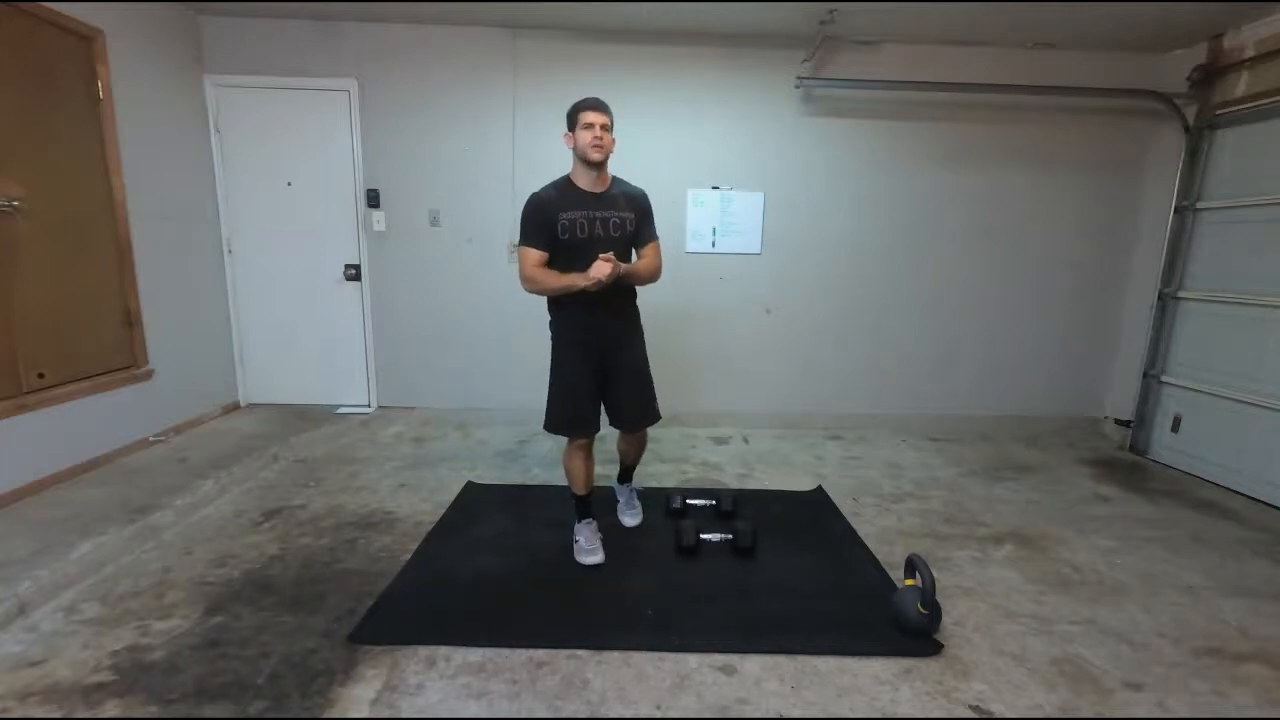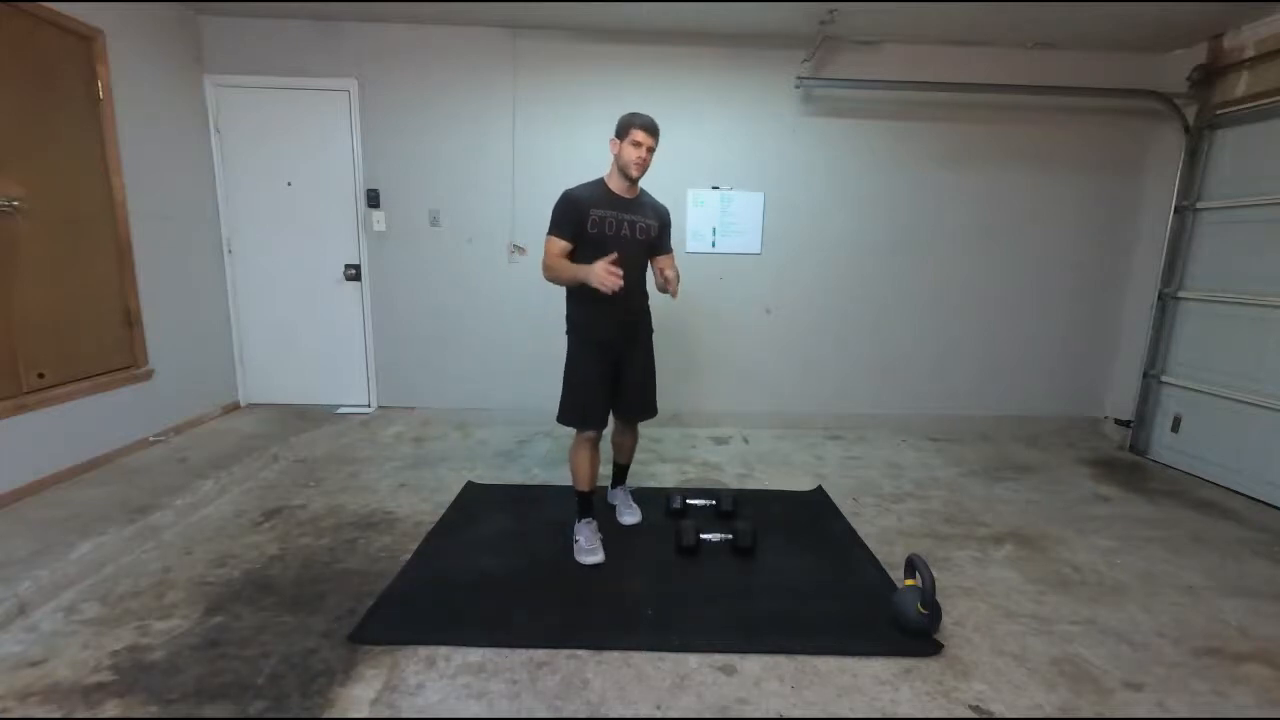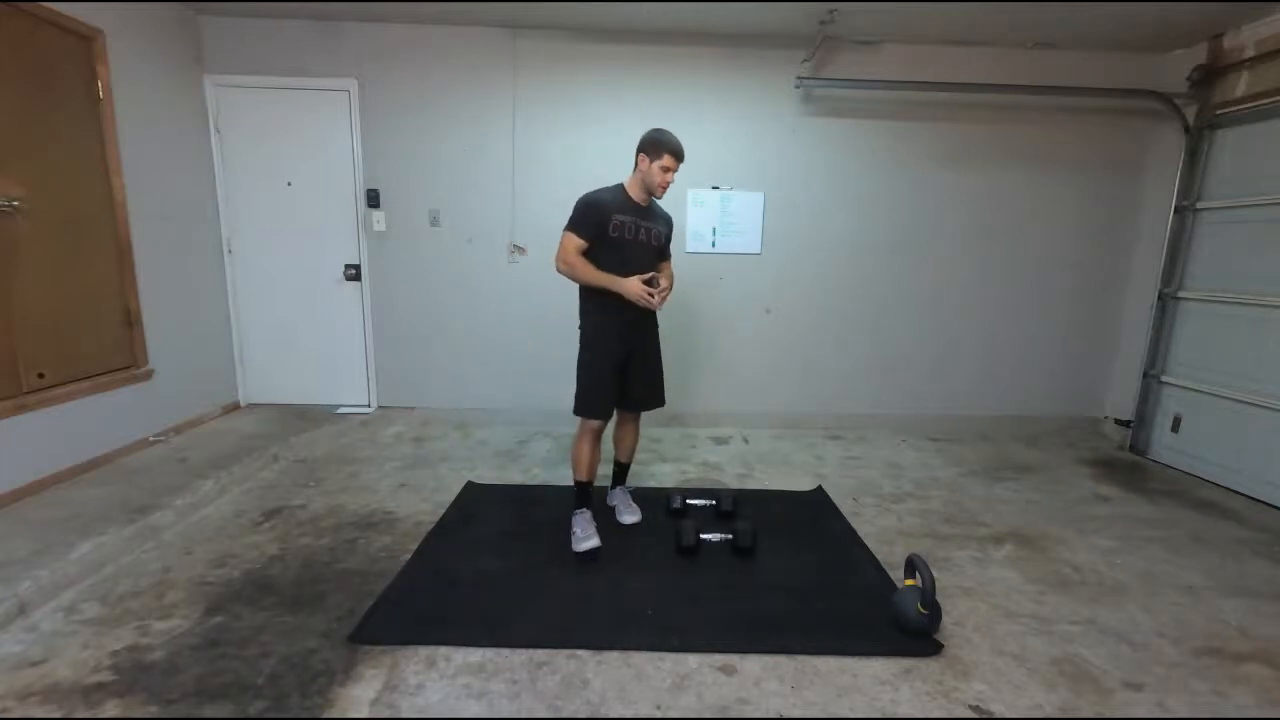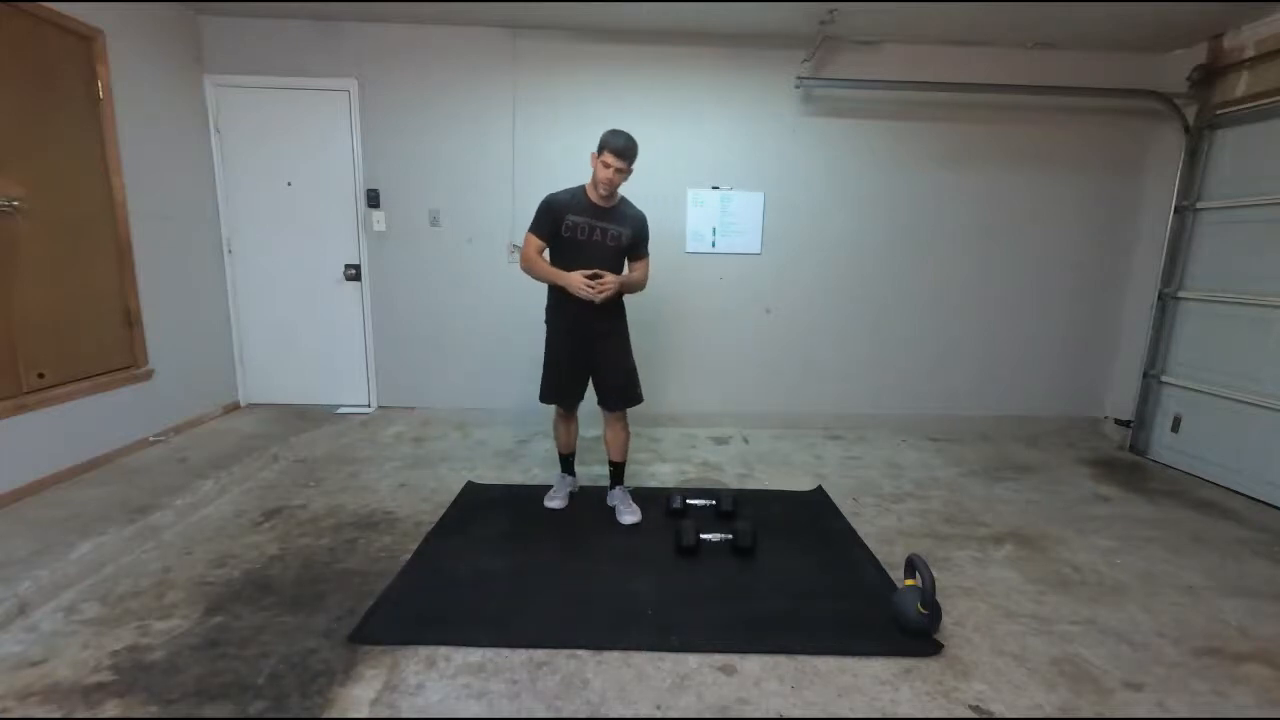
dt=0.7s
person 1, frame 1
left shoulder: (634, 199)
right shoulder: (545, 203)
left elbow: (653, 267)
right elbow: (530, 277)
left wrist: (620, 271)
right wrist: (585, 278)
left hip: (625, 335)
right hip: (573, 340)
left knee: (635, 426)
right knee: (579, 437)
left ankle: (625, 486)
right ankle: (584, 522)
person 1, frame 2
left shoulder: (656, 212)
right shoulder: (577, 200)
left elbow: (661, 268)
right elbow: (551, 267)
left wrist: (670, 278)
right wrist: (588, 272)
left hip: (636, 334)
right hip: (589, 337)
left knee: (629, 420)
right knee: (587, 430)
left ankle: (619, 488)
right ankle: (584, 519)
person 1, frame 3
left shoulder: (662, 220)
right shoulder: (597, 204)
right elbow: (565, 260)
left wrist: (665, 285)
right wrist: (621, 284)
left hip: (642, 330)
right hip: (601, 329)
left knee: (631, 412)
right knee: (593, 420)
left ankle: (618, 488)
right ankle: (583, 510)
person 1, frame 4
left shoulder: (634, 219)
right shoulder: (557, 205)
left elbow: (640, 276)
right elbow: (528, 257)
left wrist: (618, 282)
right wrist: (565, 279)
left hip: (609, 327)
right hip: (564, 325)
left knee: (616, 409)
right knee: (564, 407)
left ankle: (617, 488)
right ankle: (567, 476)
